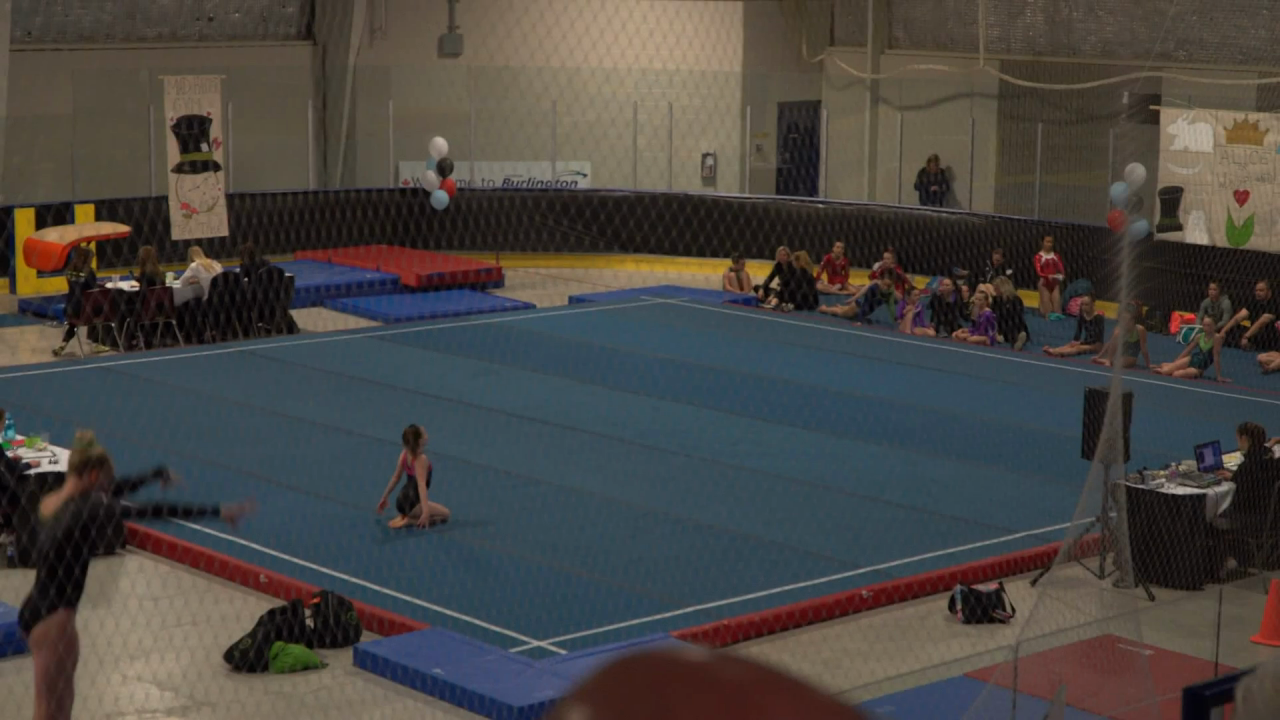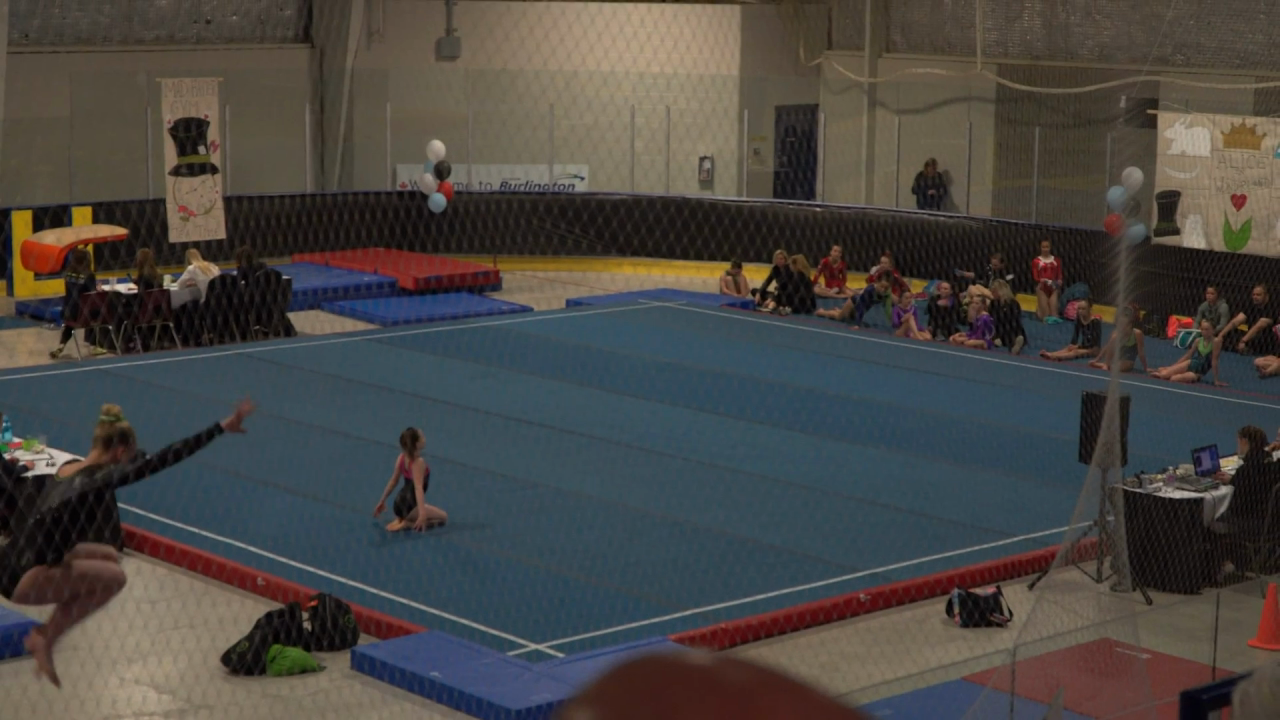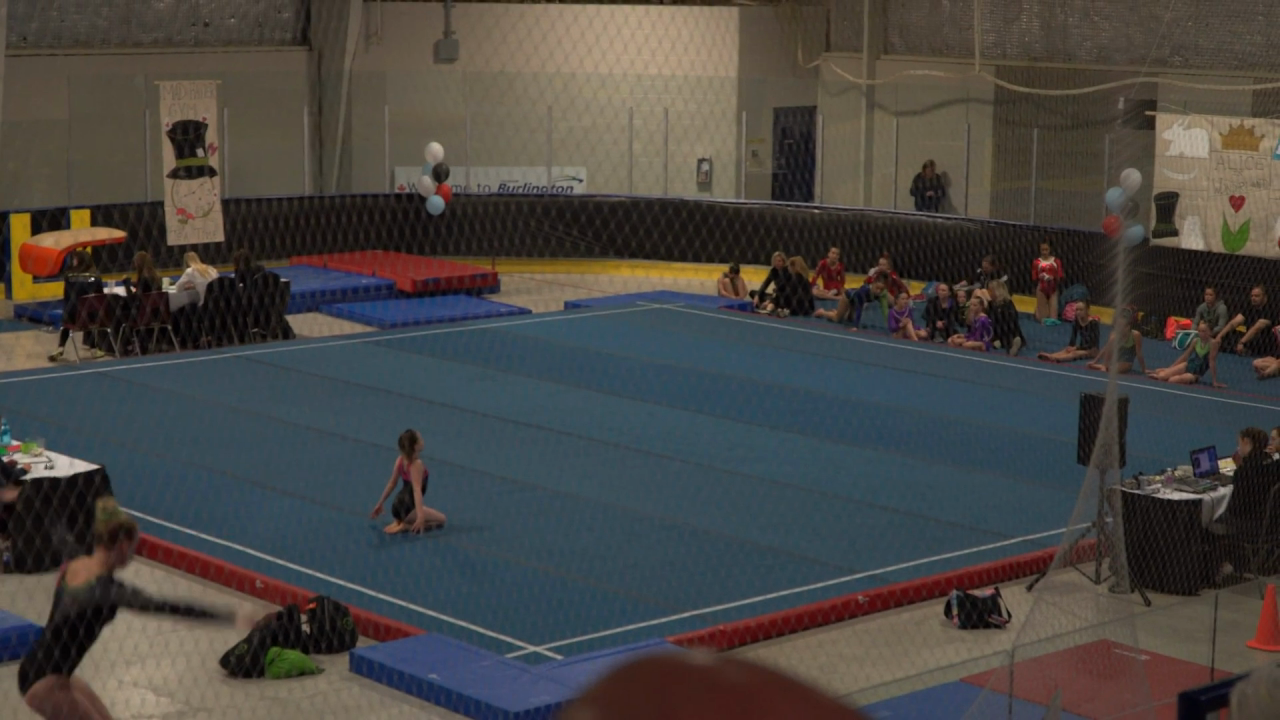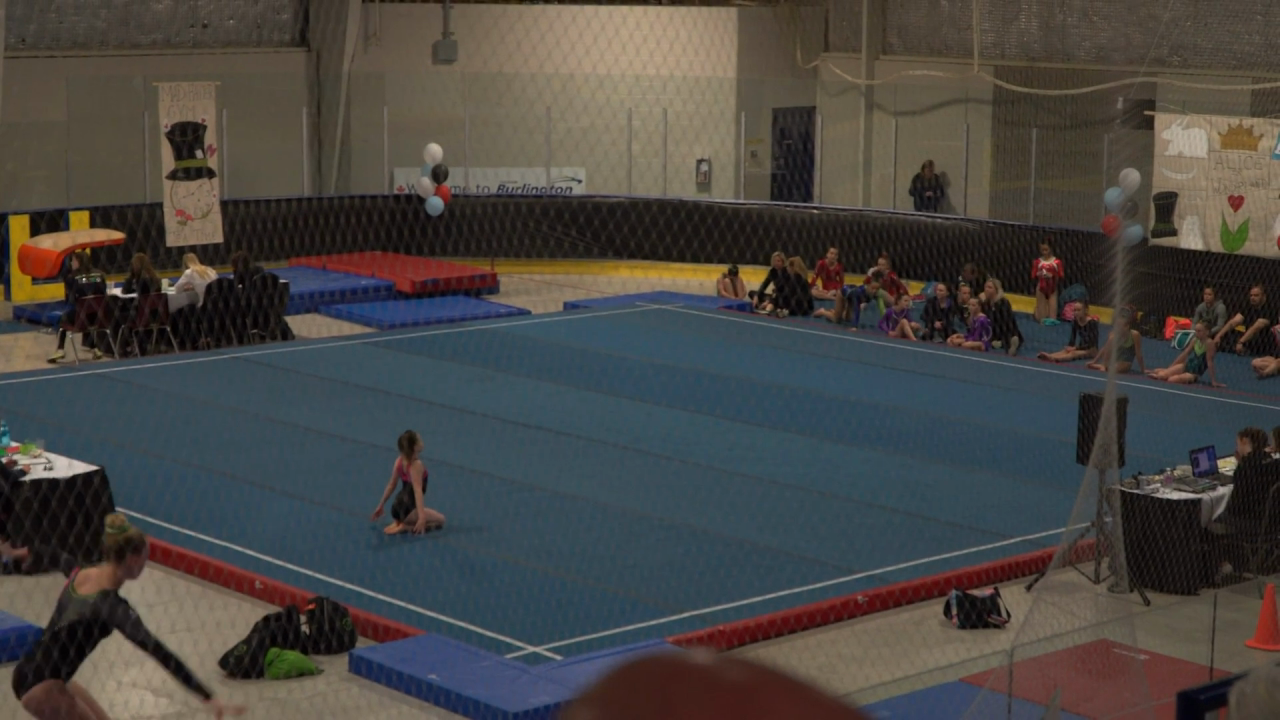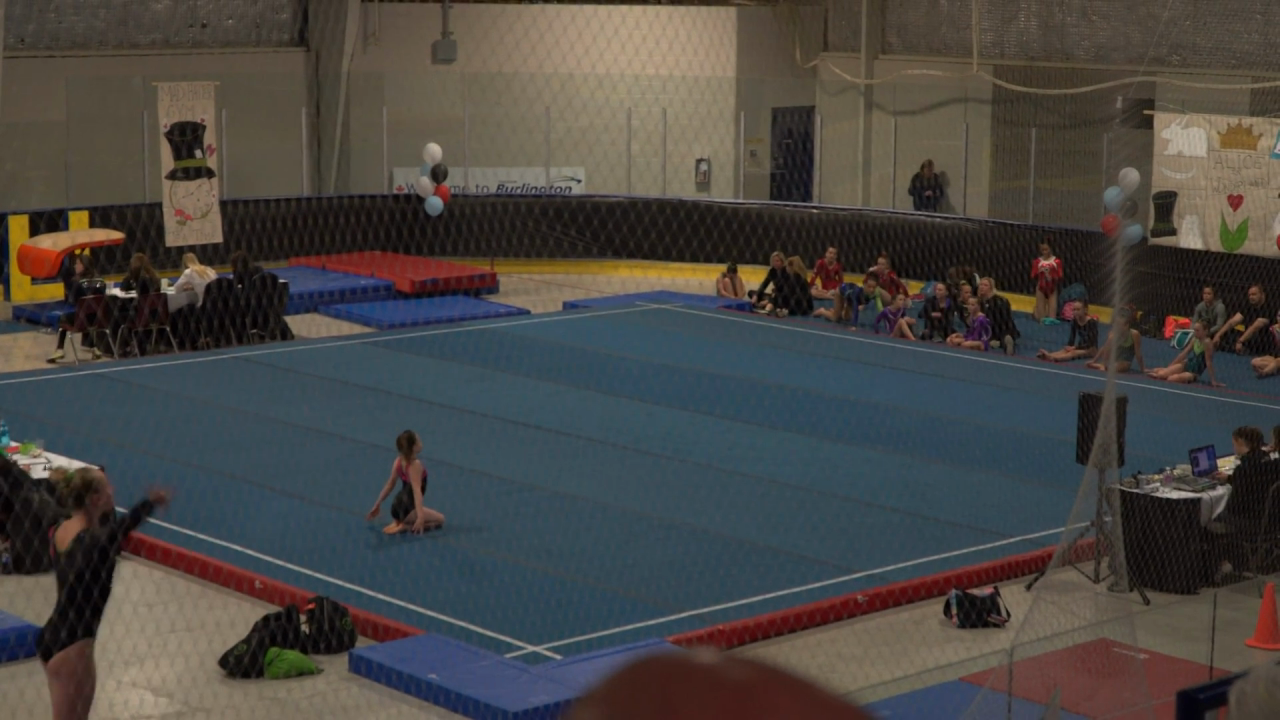
dt=0.3s
person 1, frame 1
left shoulder: (50, 500)
right shoulder: (84, 507)
left elbow: (104, 491)
right elbow: (153, 511)
left wrist: (158, 475)
right wrist: (218, 512)
left hip: (39, 610)
right hip: (53, 619)
person 1, frame 2
left shoulder: (71, 469)
right shoulder: (99, 477)
right elbow: (162, 460)
right wrist: (222, 427)
right hip: (28, 576)
left knee: (109, 556)
right knee: (115, 578)
left ankle: (43, 636)
right ankle: (45, 636)
person 1, frame 3
left shoulder: (73, 565)
right shoulder: (109, 589)
right elbow: (170, 609)
right wrist: (230, 618)
left hip: (47, 675)
right hip: (46, 684)
person 1, frame 4
left shoulder: (82, 575)
right shoulder: (112, 607)
left elbow: (63, 560)
right elbow: (160, 651)
right wrist: (209, 699)
left hip: (39, 676)
right hip: (41, 685)
person 1, frame 5
left shoulder: (61, 530)
right shoulder: (92, 539)
right elbow: (125, 524)
right wrist: (152, 501)
left hip: (52, 639)
right hip: (70, 646)
